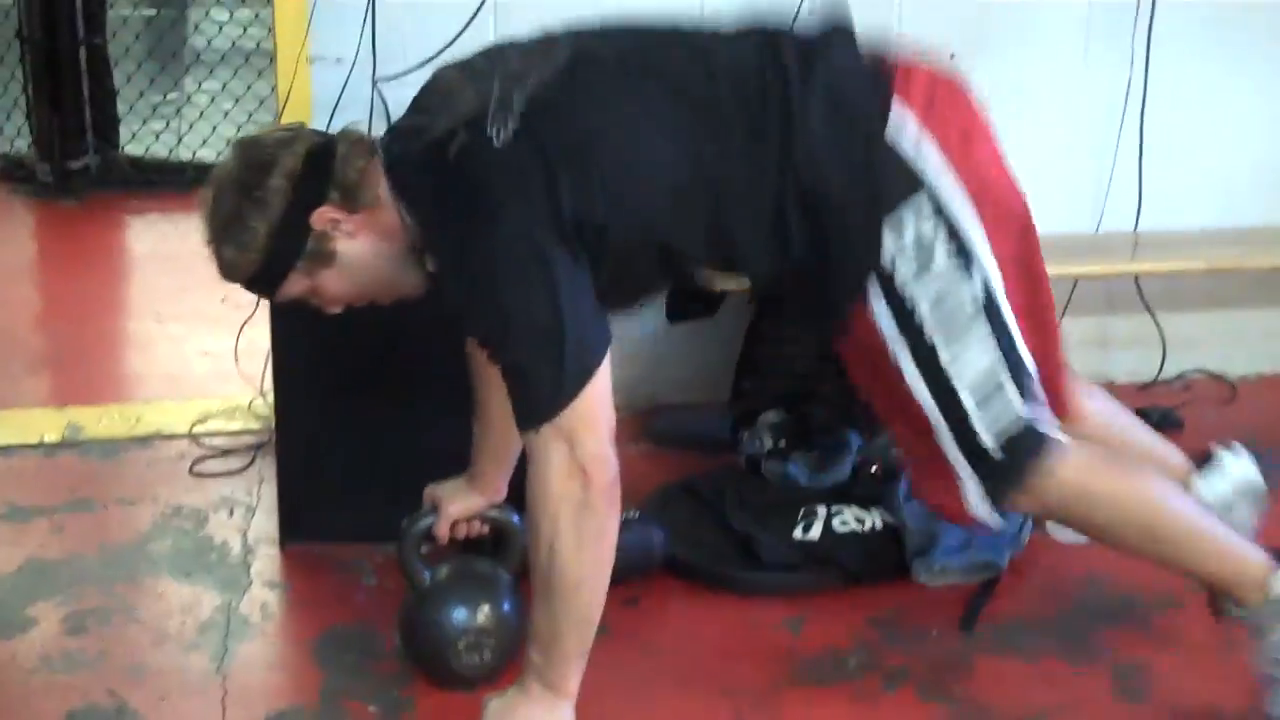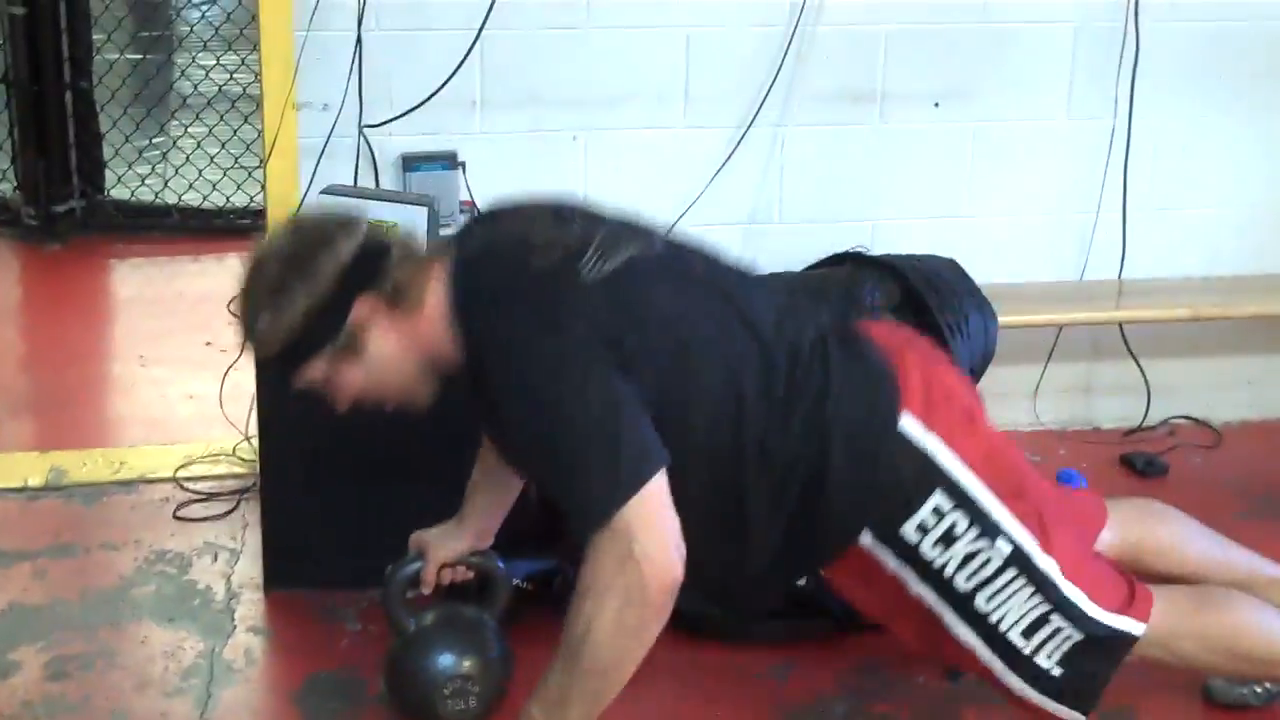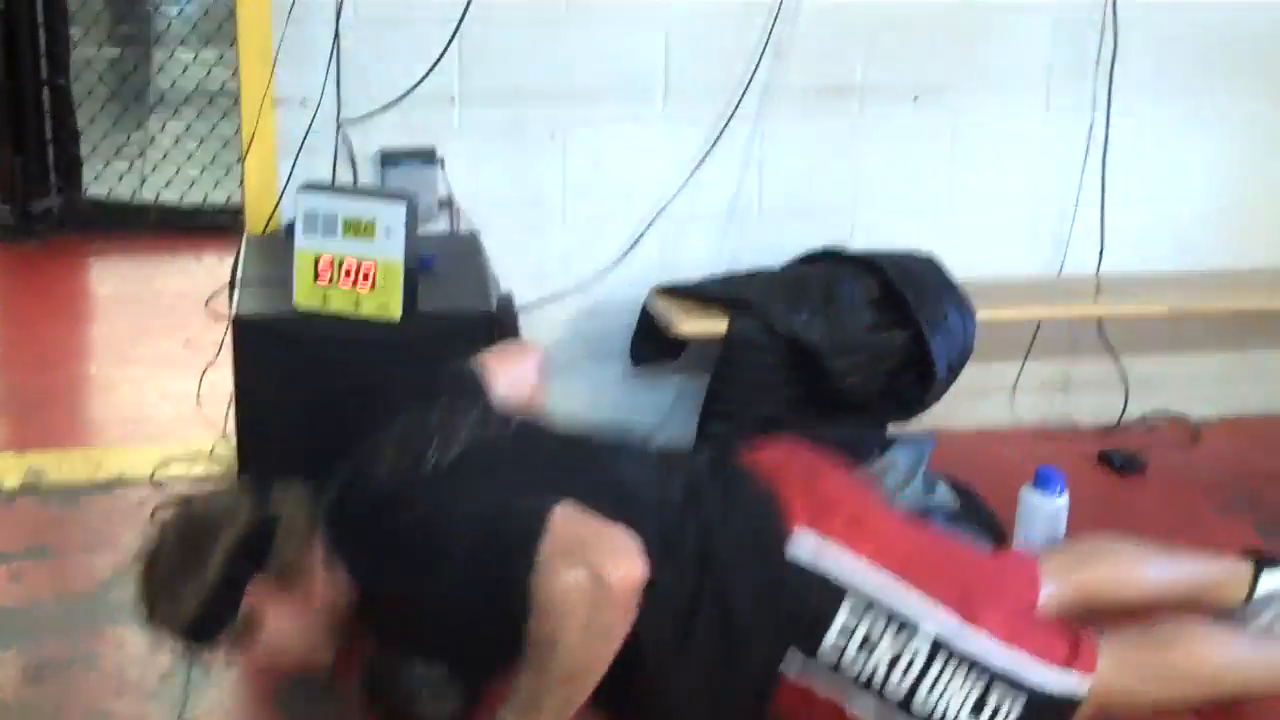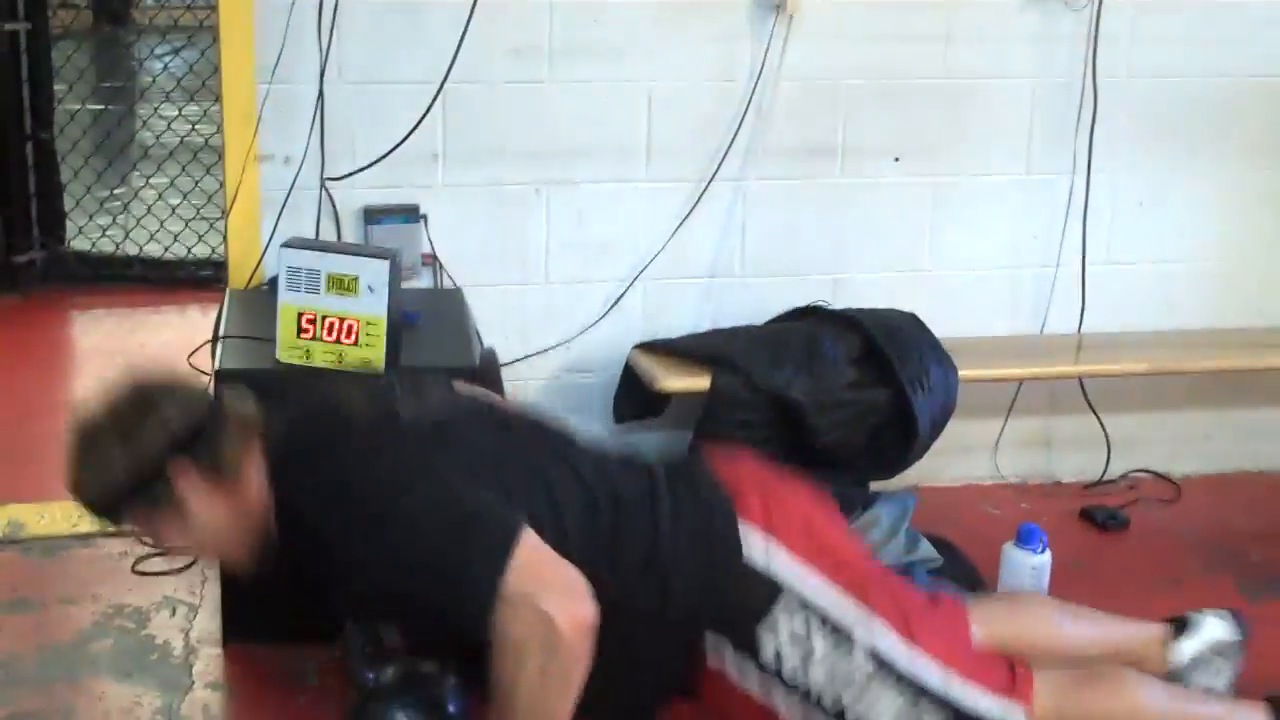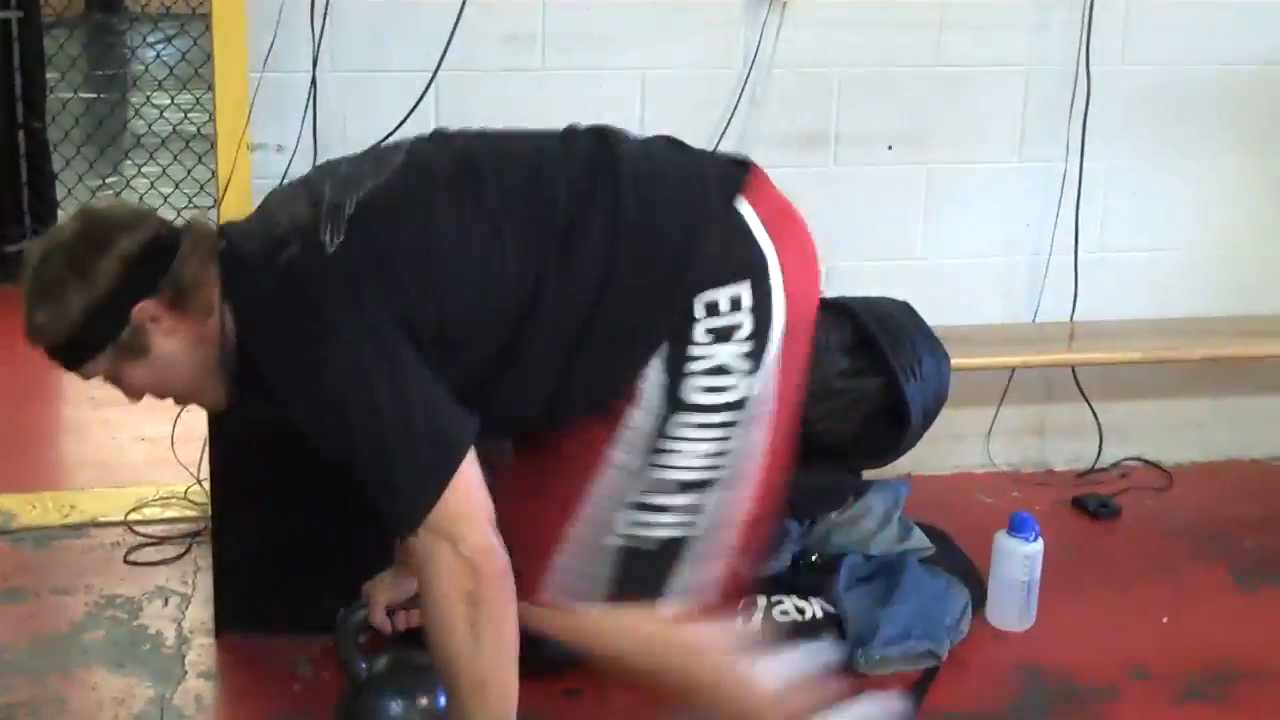
dt=0.3s
person 1, frame 1
left shoulder: (479, 217)
right shoulder: (430, 148)
left elbow: (580, 459)
right elbow: (505, 321)
right wrist: (485, 478)
left hip: (883, 162)
right hip: (846, 133)
left knee: (1005, 450)
right knee: (1015, 395)
person 1, frame 2
left shoulder: (537, 337)
right shoulder: (487, 262)
left elbow: (644, 563)
right wrist: (471, 525)
left hip: (878, 462)
right hip: (863, 381)
left knee: (1105, 629)
right knee: (1081, 536)
person 1, frame 3
left shoulder: (401, 546)
right shoulder: (380, 478)
left elbow: (603, 571)
right elbow: (514, 366)
left hip: (784, 589)
right hip: (760, 501)
right knee: (1032, 595)
person 1, frame 4
left shoulder: (352, 492)
right shoulder: (314, 432)
left elbow: (556, 612)
right wrist: (445, 591)
left hip: (728, 573)
right hip: (715, 517)
person 1, frame 5
left shoulder: (314, 325)
right shoulder: (267, 262)
left elbow: (471, 561)
right wrist: (425, 561)
left hip: (719, 271)
right hip: (654, 248)
left knee: (585, 611)
